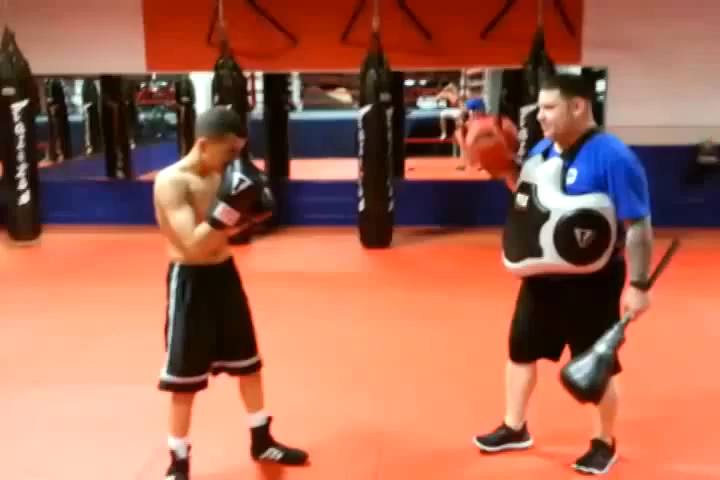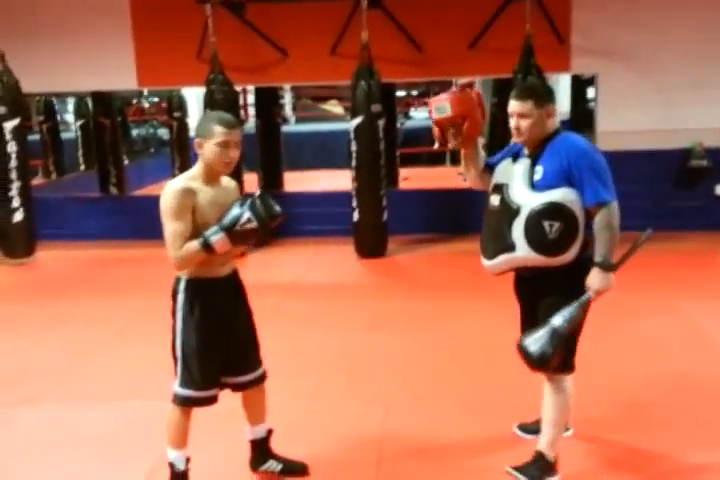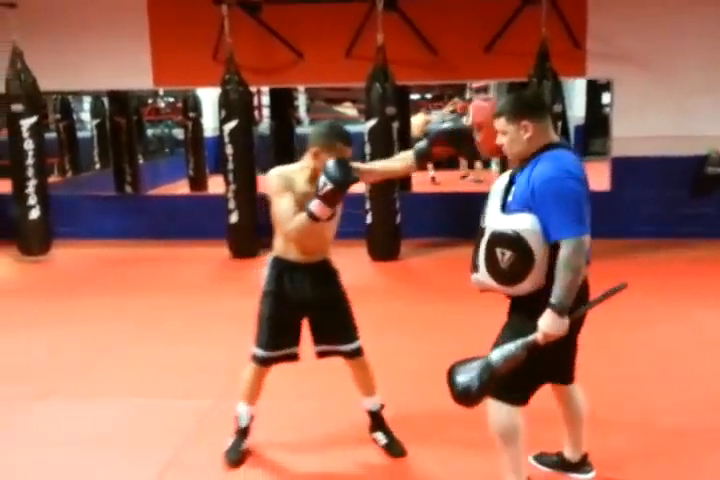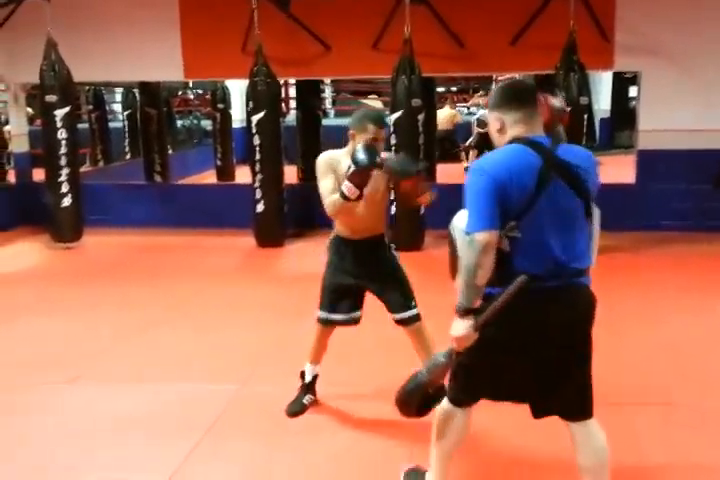
dt=1s
person 1, frame 1
left shoulder: (612, 157)
right shoulder: (542, 150)
left elbow: (637, 225)
right elbow: (525, 197)
left wrist: (638, 285)
right wrist: (502, 167)
left hip: (592, 281)
right hip: (543, 276)
right knee: (521, 349)
left ankle: (603, 442)
right ankle: (515, 428)
person 1, frame 2
left shoulder: (575, 152)
right shoulder: (516, 151)
left elbow: (606, 211)
right elbow: (480, 180)
left wrist: (602, 265)
right wrist: (466, 140)
left hip: (567, 275)
right hip: (529, 272)
left knee: (555, 362)
right ankle: (553, 419)
person 1, frame 3
left shoulder: (553, 173)
right shoulder: (546, 163)
left elbow: (574, 245)
right elbow: (526, 215)
left wrist: (557, 308)
right wrist: (500, 152)
left hip: (541, 302)
right hip: (546, 296)
left knee: (502, 394)
right knee: (560, 378)
person 1, frame 4
left shoulder: (490, 168)
right shoulder: (582, 162)
left elbow: (480, 244)
left wrist: (465, 314)
left hip: (512, 307)
right hip: (572, 301)
left knee: (459, 396)
right knee: (579, 414)
person 2, frame 1
left shoulder: (221, 174)
right shoulder: (171, 182)
right elbow: (194, 243)
left wrist: (248, 212)
right wrist: (227, 206)
left hip: (225, 273)
right hip: (190, 282)
left knee: (248, 363)
right knee: (185, 379)
left ankle: (262, 441)
person 2, frame 2
left shoulder: (230, 186)
right shoulder: (179, 192)
right elbow: (178, 258)
left wrist: (250, 228)
right wrist: (224, 231)
left hip: (231, 288)
right hip: (197, 295)
left knee: (253, 377)
right knee: (189, 392)
person 2, frame 3
left shoulder: (345, 174)
right shoulder: (280, 178)
left elbow: (395, 167)
right elbow: (293, 231)
left wrist: (431, 147)
right wrist: (323, 200)
left hip: (322, 273)
right hip: (285, 274)
left knee: (354, 353)
right knee: (262, 359)
left ankle: (378, 424)
right ankle: (241, 430)
person 2, frame 4
left shoulder: (388, 164)
right shoulder: (330, 160)
right elbow: (331, 207)
right wrist: (352, 183)
left hip: (378, 250)
right hip: (344, 252)
left knee: (412, 321)
right knee: (324, 323)
right ankle: (308, 387)
